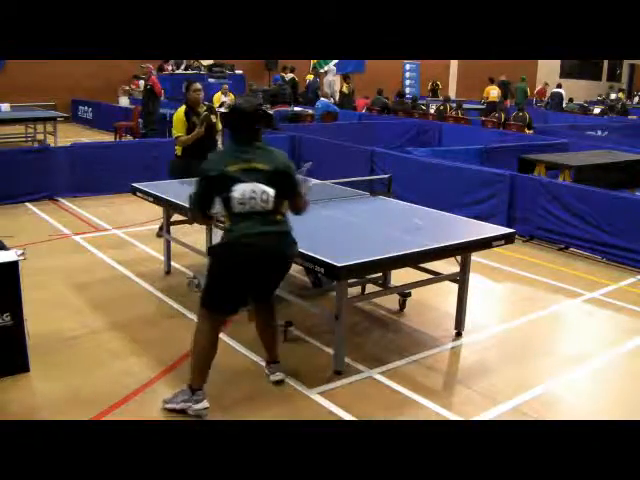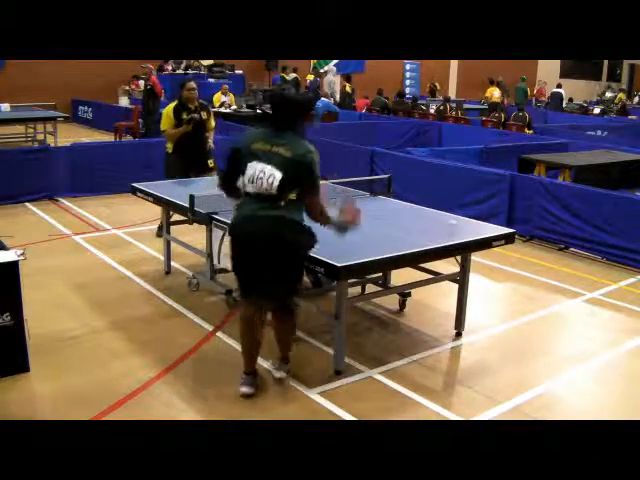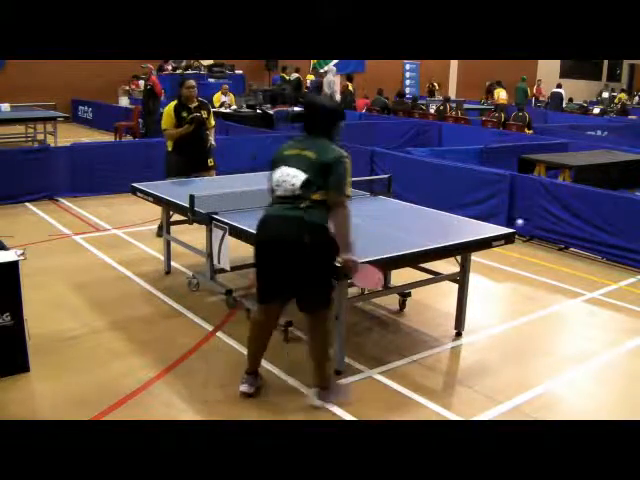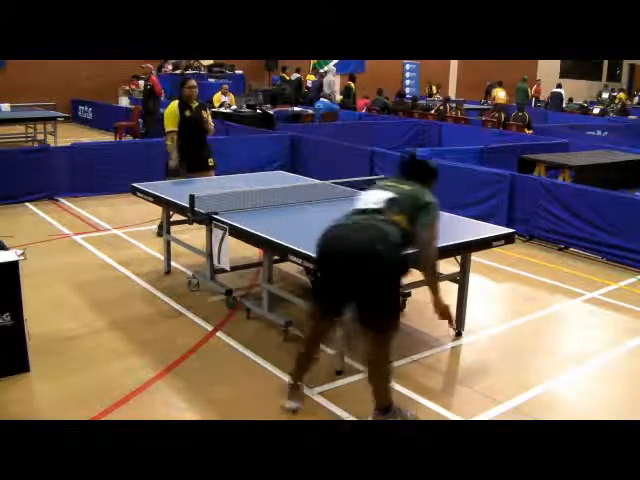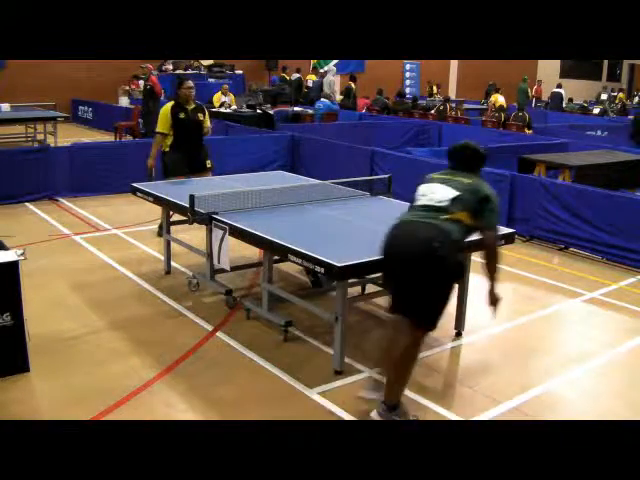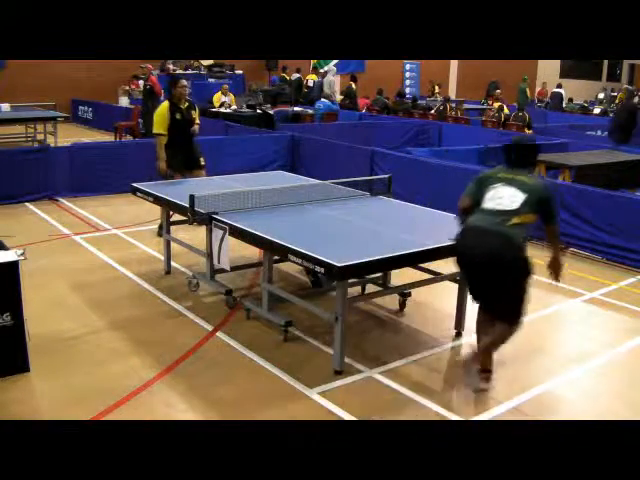
dt=0.3s
person 1, frame 1
left shoulder: (214, 163)
right shoulder: (280, 159)
left elbow: (197, 212)
right elbow: (299, 207)
right wrist: (296, 194)
left hip: (239, 248)
right hip: (278, 248)
left knee: (211, 316)
right knee: (261, 300)
left ankle: (194, 393)
right ankle: (274, 365)
person 1, frame 2
left shoulder: (246, 142)
right shoulder: (305, 152)
left elbow: (225, 184)
right elbow: (313, 207)
right wrist: (336, 222)
left hip: (247, 228)
right hip: (285, 232)
left knee: (252, 303)
right knee: (282, 301)
left ankle: (249, 376)
right ankle: (283, 362)
person 1, frame 3
left shoulder: (285, 150)
right shoulder: (336, 155)
right elbow: (338, 205)
right wrist: (346, 250)
left hip: (269, 229)
right hip: (305, 236)
left knee: (268, 310)
right knee: (318, 313)
left ankle: (250, 377)
right ankle: (323, 386)
person 1, frame 4
left shoulder: (378, 188)
right shoulder: (425, 199)
right elbow: (426, 246)
right wrist: (436, 296)
left hip: (333, 240)
right hip: (374, 252)
left knee: (321, 321)
right knee: (379, 333)
left ankle: (294, 389)
right ankle: (383, 410)
person 1, frame 5
left shoulder: (429, 179)
right shoulder: (483, 190)
right elbow: (490, 242)
right wrist: (492, 285)
left hip: (398, 238)
right hip: (436, 247)
left knee: (404, 314)
right knee: (414, 328)
left ankle: (386, 378)
right ankle: (389, 406)
person 1, frame 6
left shoulder: (487, 175)
right shoulder: (543, 189)
left elbow: (463, 206)
right elbow: (552, 230)
right wrist: (556, 257)
left hip: (469, 242)
right hip: (504, 249)
left knee: (487, 307)
right knee: (507, 320)
left ankle: (483, 371)
right ankle: (474, 360)
person 2, frame 1
left shoulder: (211, 110)
right shoulder: (181, 113)
left elbow: (217, 130)
right elbow: (180, 141)
left wrist: (218, 143)
right wrist: (197, 134)
left hip: (208, 157)
right hip: (186, 158)
right ankle: (164, 225)
person 2, frame 2
left shoulder: (204, 107)
right shoulder: (172, 109)
left elbow: (210, 127)
right elbow: (167, 135)
left wrist: (210, 140)
right wrist: (184, 129)
left hip: (201, 153)
right hip: (178, 155)
right ankle: (163, 224)
person 2, frame 3
left shoulder: (205, 105)
right shoulder: (172, 108)
left elbow: (210, 125)
right elbow: (167, 133)
left wrist: (211, 138)
right wrist: (184, 130)
left hip: (202, 152)
right hip: (179, 154)
right ankle: (163, 224)
person 2, frame 4
left shoulder: (203, 107)
right shoulder: (175, 107)
left elbow: (209, 130)
right elbow: (171, 135)
left wrist: (209, 127)
right wrist: (173, 157)
left hip: (201, 151)
right hip: (180, 154)
right ankle: (163, 223)
person 2, frame 5
left shoulder: (201, 108)
right shoulder: (169, 109)
left elbow: (206, 128)
right elbow: (160, 135)
left wrist: (207, 130)
right wrist: (152, 157)
left hip: (198, 151)
right hip: (176, 153)
right ankle: (164, 223)
person 2, frame 6
left shoulder: (192, 104)
right shoulder: (165, 108)
right elbow: (159, 135)
left wrist: (196, 127)
right wrist: (161, 159)
left hip: (190, 149)
right hip: (171, 152)
right ankle: (164, 224)
